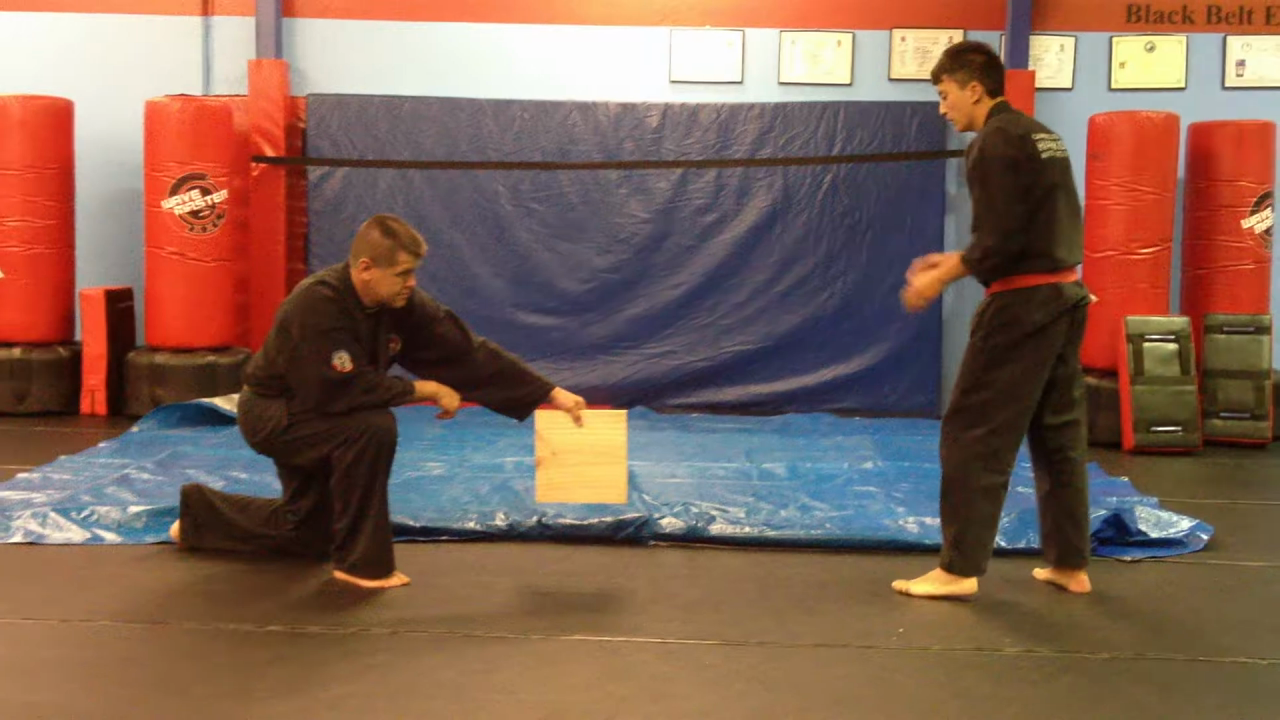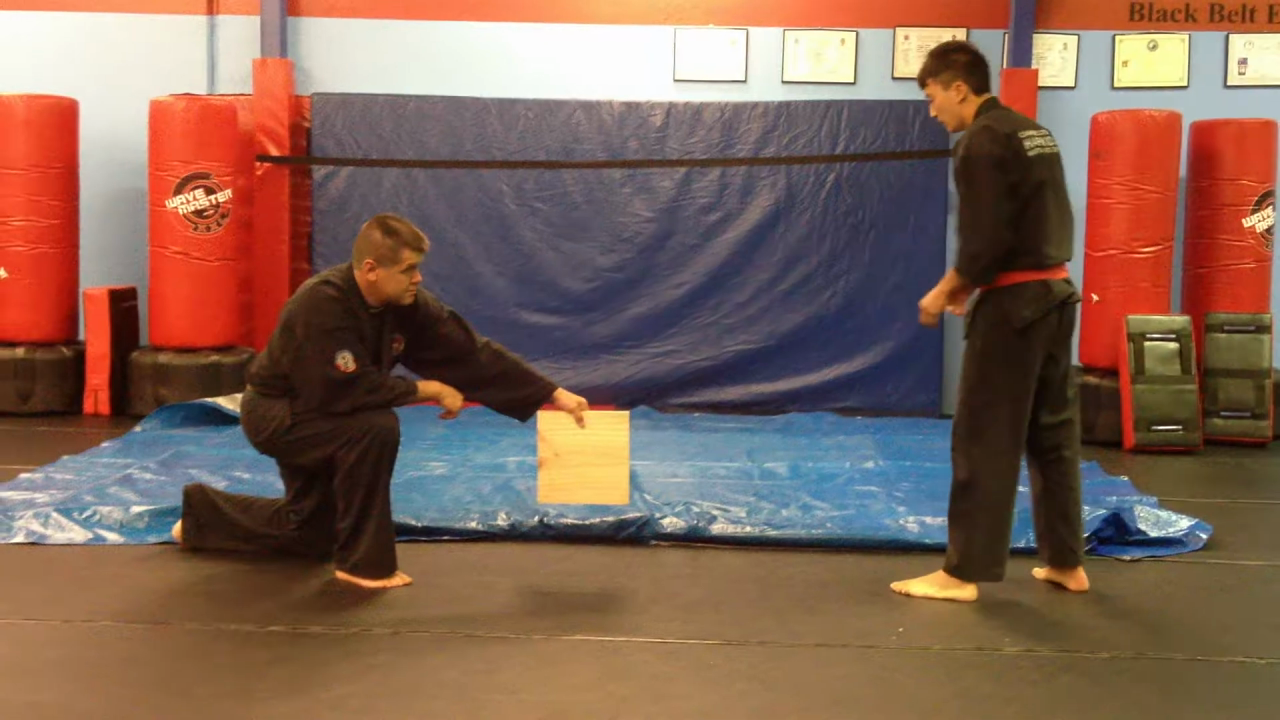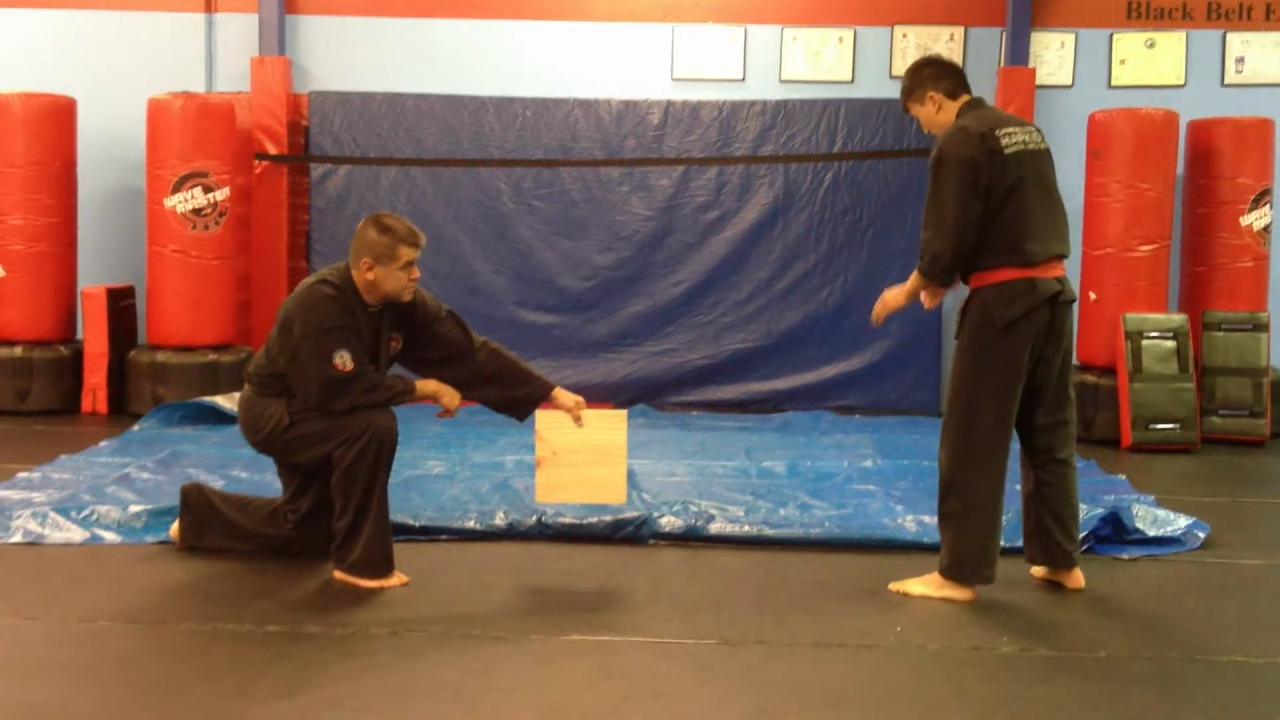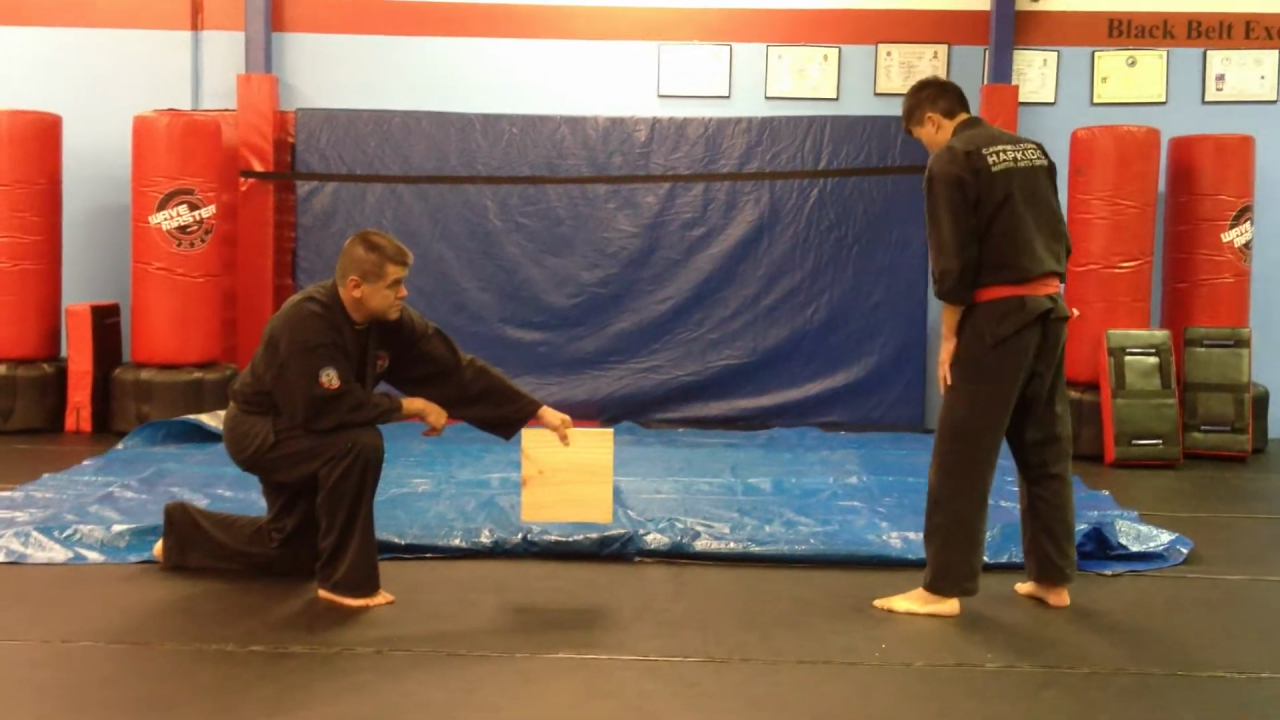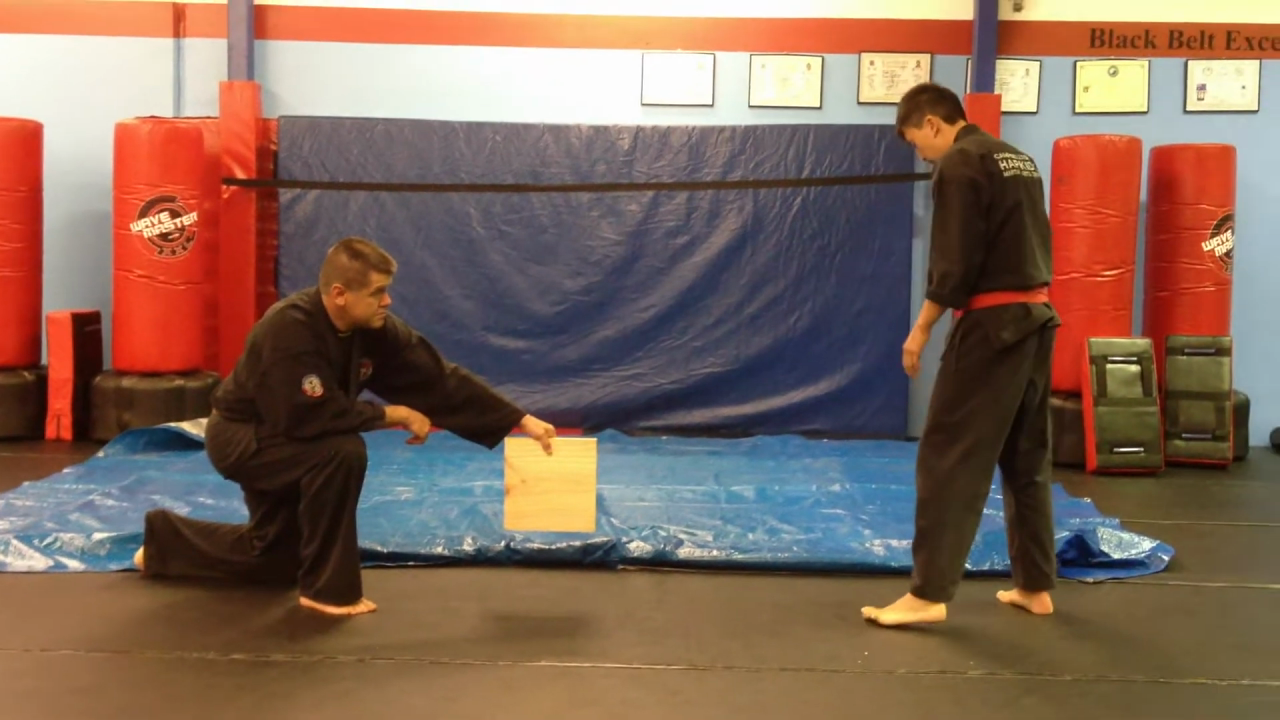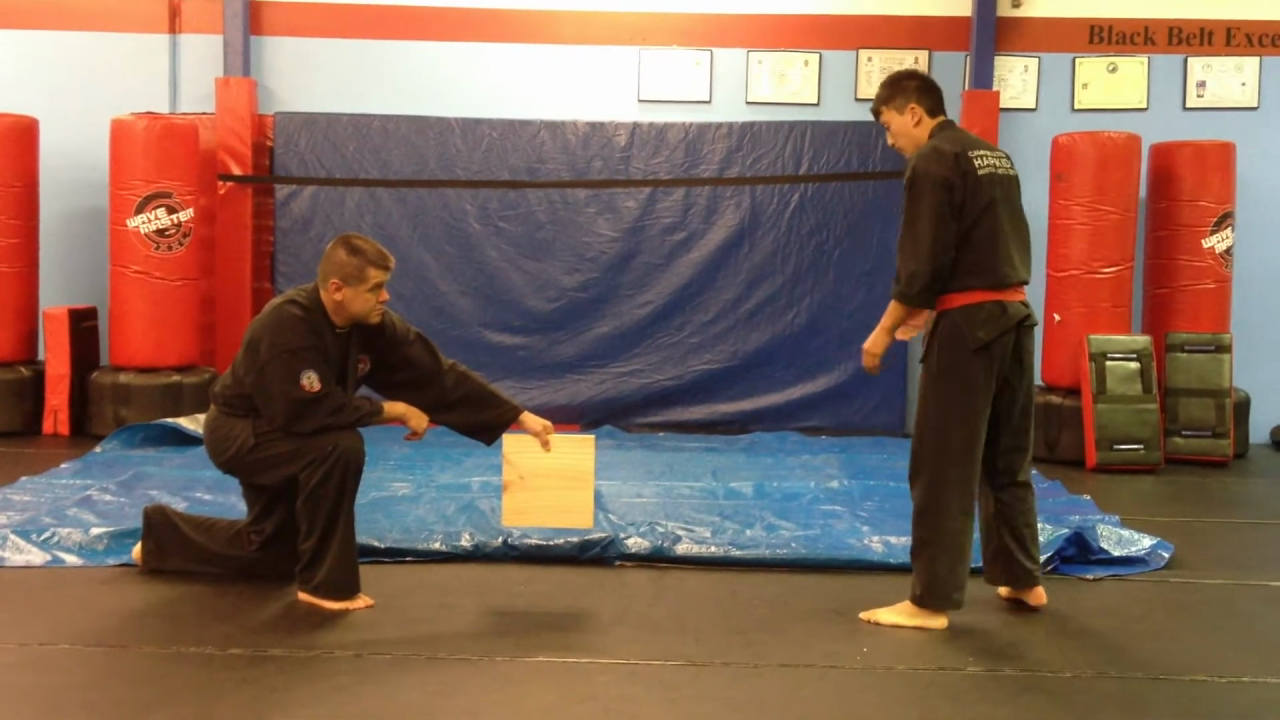
dt=0.3s
person 1, frame 1
left shoulder: (995, 144)
right shoulder: (1041, 136)
left elbow: (998, 242)
left wrist: (942, 278)
right wrist: (954, 259)
left hip: (1024, 303)
right hip: (1064, 295)
left knee: (974, 431)
right knee: (1060, 435)
left ankle: (960, 567)
right ankle: (1070, 564)
person 1, frame 2
left shoulder: (981, 142)
right shoulder: (1033, 133)
left elbow: (985, 240)
left wrist: (945, 290)
right wrist: (966, 282)
left hip: (1013, 302)
right hip: (1055, 292)
left knee: (984, 439)
right knee: (1053, 433)
left ankle: (964, 573)
right ankle: (1066, 561)
person 1, frame 3
left shoulder: (958, 143)
right shoulder: (1026, 131)
left elbow: (947, 238)
left wrist: (908, 290)
right wrist: (944, 277)
left hip: (1004, 298)
right hip: (1052, 290)
left knee: (972, 438)
right knee: (1050, 432)
left ankle: (960, 573)
right ankle: (1061, 560)
person 1, frame 4
left shoulder: (952, 162)
right shoulder: (1032, 151)
left elbow: (952, 263)
right elbow: (1060, 241)
left wrist: (949, 337)
left hip: (998, 314)
right hip: (1048, 309)
left knee: (962, 453)
right knee: (1045, 450)
left ankle: (943, 586)
right ankle: (1052, 578)
person 1, frame 5
left shoulder: (958, 165)
right shoulder: (1020, 160)
left elbow: (953, 263)
left wrist: (921, 330)
left hip: (993, 322)
right hip: (1037, 317)
left knee: (950, 455)
right knee: (1028, 457)
left ankle: (930, 592)
right ankle: (1035, 586)
person 1, frame 6
left shoulder: (932, 163)
right shoulder: (993, 156)
left elbow: (923, 260)
left wrist: (883, 330)
right wrist: (926, 309)
left hip: (970, 324)
right hip: (1013, 316)
left knee: (941, 465)
right knee: (1007, 459)
left ankle: (931, 601)
right ankle: (1022, 577)
person 2, frame 1
left shoulder: (400, 303)
right shoulder: (317, 305)
left elbow: (467, 352)
right elbow: (346, 390)
left wrist: (549, 392)
right wrist: (426, 389)
left hip: (314, 410)
right hip: (273, 412)
left knee: (310, 533)
right knee: (372, 428)
left ankle: (198, 512)
right ankle: (359, 560)
person 2, frame 2
left shoulder: (405, 302)
right shoulder: (322, 305)
left elbow: (470, 352)
right elbow: (349, 391)
left wrist: (552, 393)
right wrist: (429, 390)
left hip: (316, 413)
right hip: (276, 412)
left knee: (312, 532)
right knee: (375, 429)
left ankle: (201, 514)
right ankle: (362, 561)
person 2, frame 3
left shoulder: (403, 301)
right shoulder: (319, 304)
left elbow: (468, 352)
right elbow: (347, 389)
left wrist: (550, 392)
right wrist: (427, 388)
left hip: (315, 410)
right hip: (274, 411)
left knee: (308, 531)
right knee: (373, 426)
left ankle: (199, 511)
right ankle: (359, 560)
person 2, frame 4
left shoulder: (390, 319)
right shoulder: (306, 322)
left elbow: (455, 369)
right elbow: (333, 408)
left wrist: (536, 410)
right wrist: (413, 406)
left hip: (300, 429)
right hip: (258, 430)
left knee: (294, 550)
right knee: (359, 445)
left ankle: (183, 532)
right ankle: (345, 580)
person 2, frame 5
left shoulder: (374, 328)
right shoulder: (289, 329)
left elbow: (439, 378)
right elbow: (315, 416)
left wrist: (520, 420)
right wrist: (396, 414)
left hip: (284, 436)
right hip: (241, 437)
left knee: (277, 558)
right knee: (342, 453)
left ankle: (163, 540)
right ankle: (327, 588)
person 2, frame 6
left shoulder: (372, 324)
right shoulder: (288, 324)
left elbow: (437, 374)
right elbow: (312, 411)
left wrist: (518, 416)
right wrist: (394, 410)
left hip: (281, 434)
right hip: (240, 432)
left knee: (274, 553)
right knee: (340, 447)
left ankle: (160, 536)
right ankle: (324, 583)
